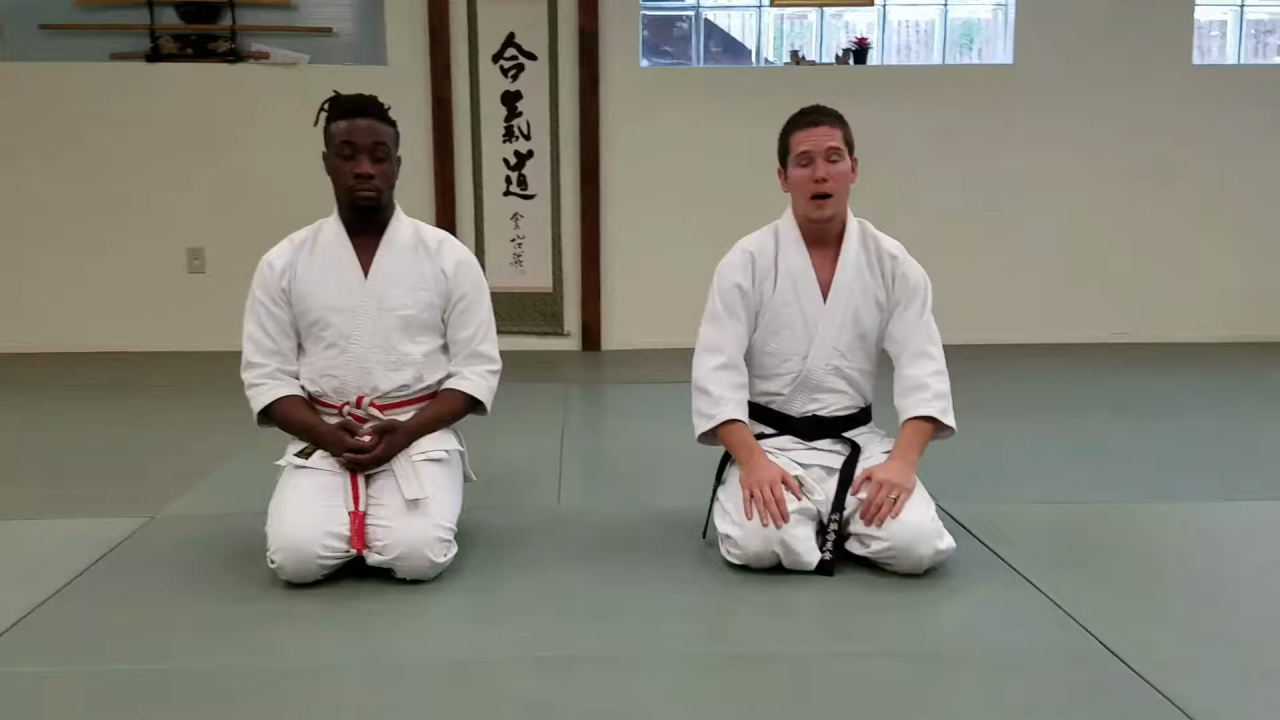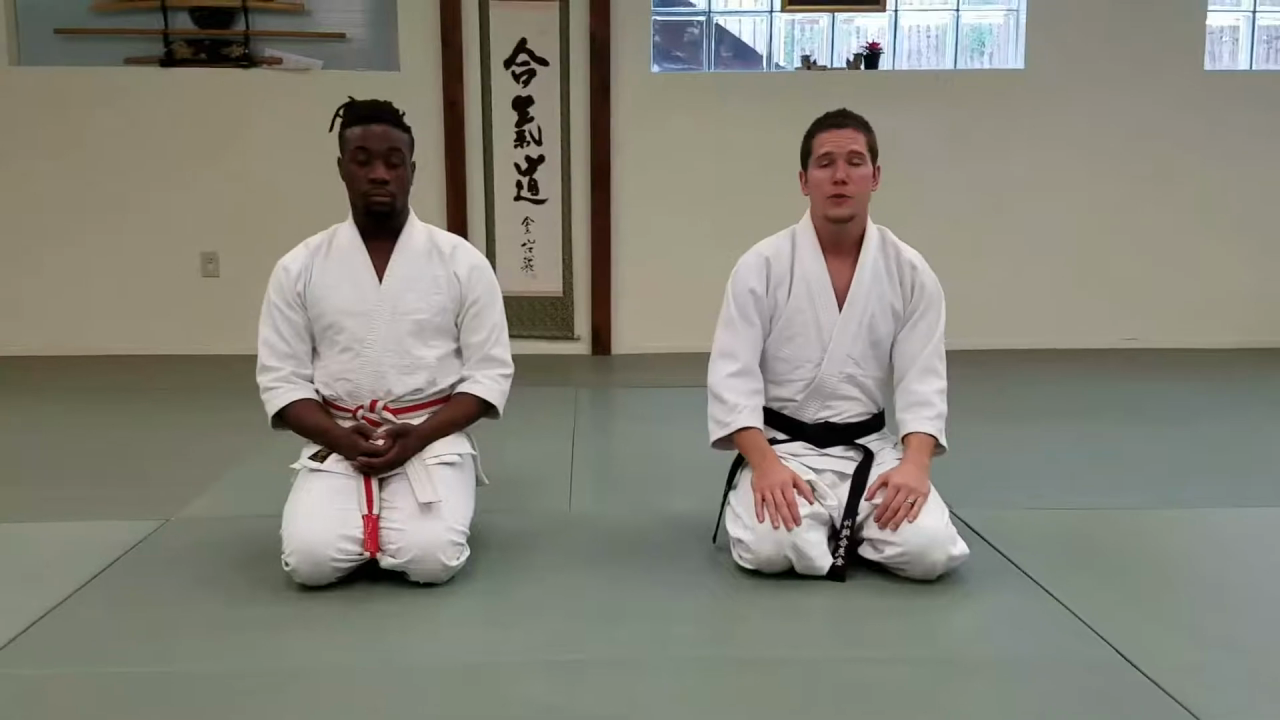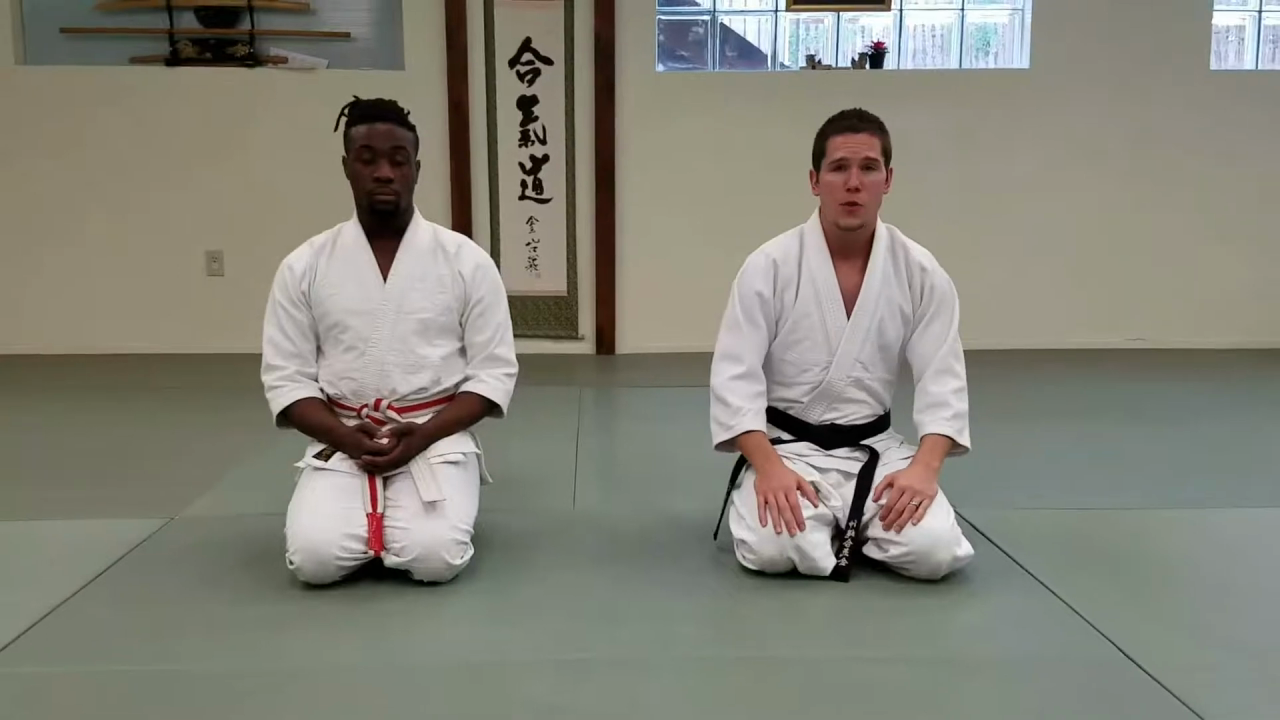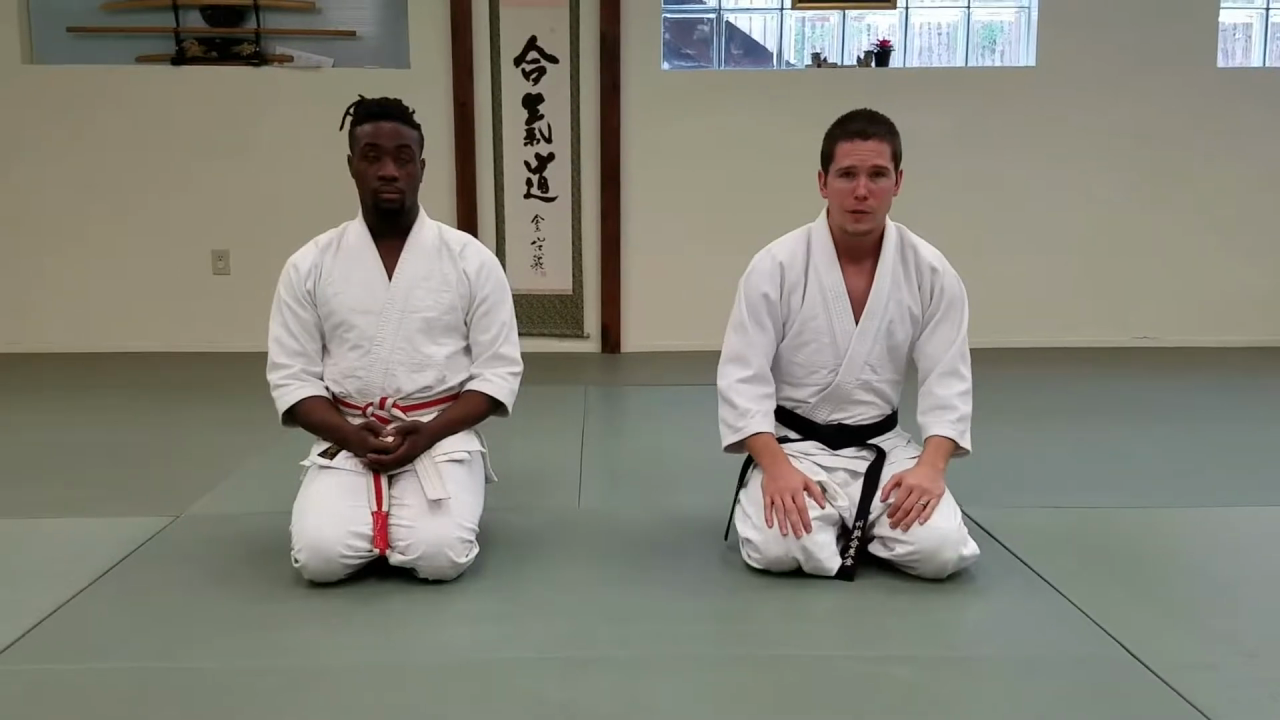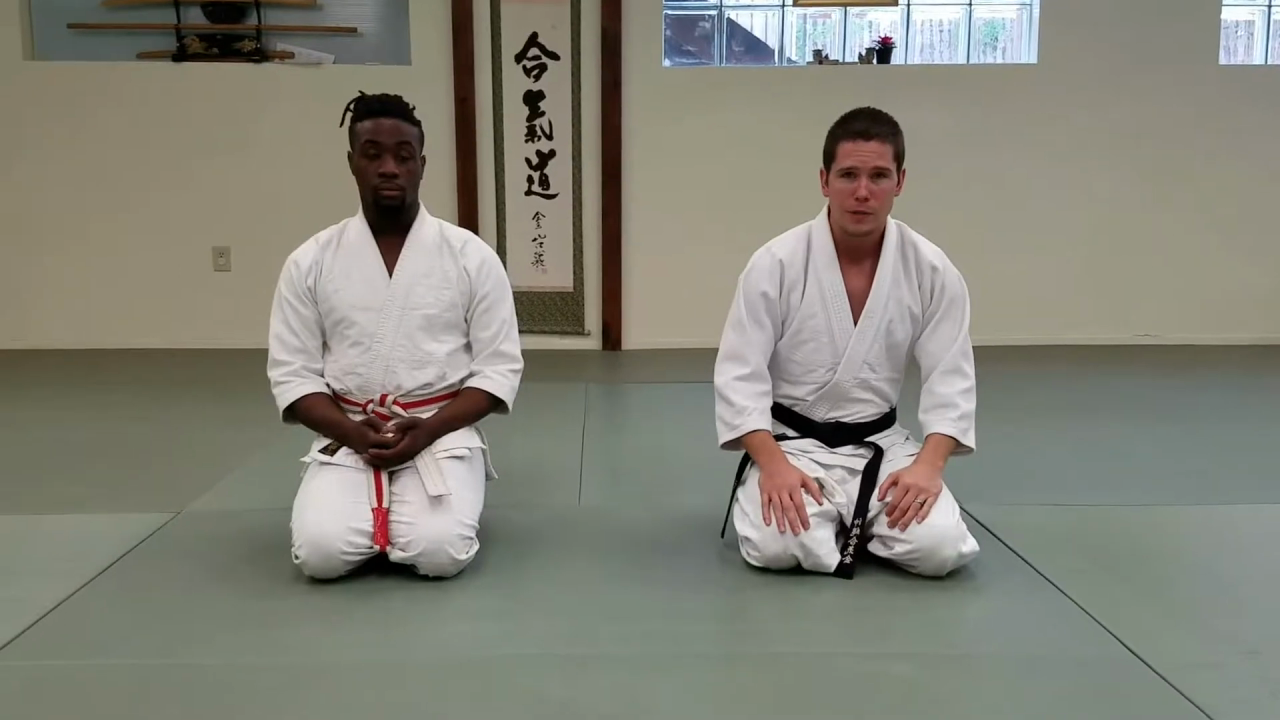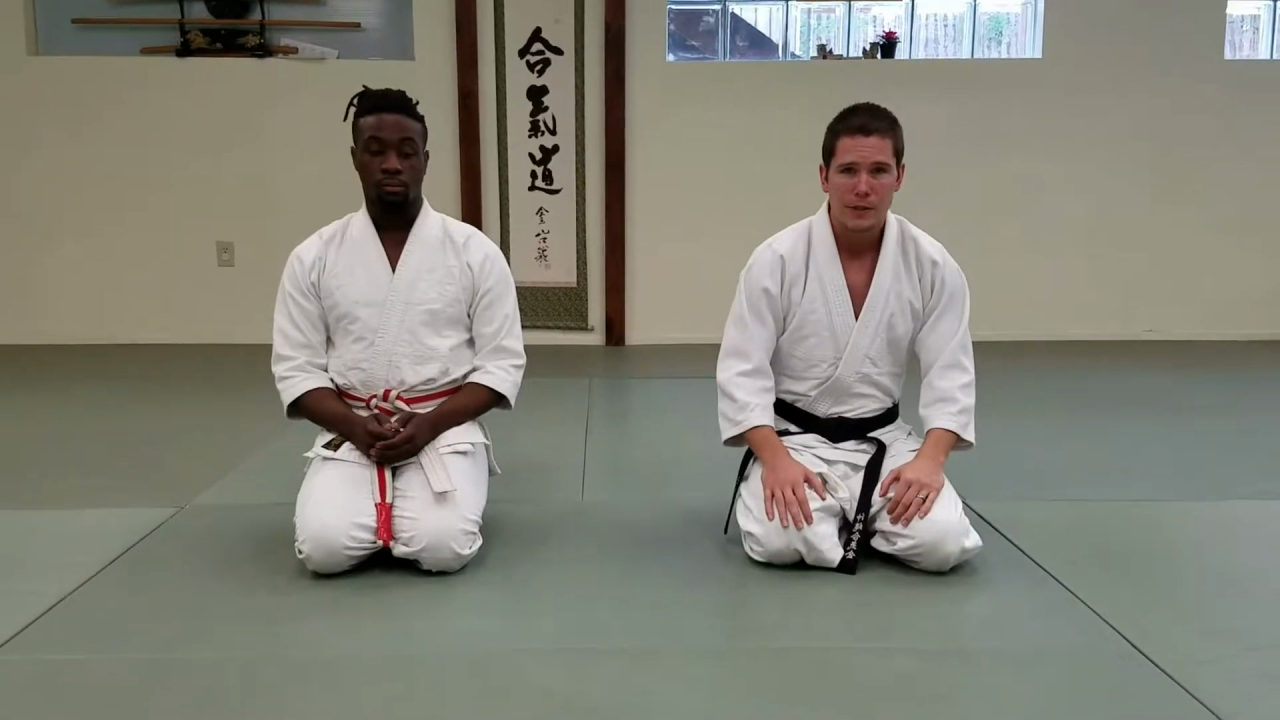
dt=0.2s
person 1, frame 1
left shoulder: (447, 256)
right shoulder: (284, 263)
left elbow: (478, 368)
right elbow: (266, 375)
left wrist: (406, 432)
right wrist: (327, 435)
left hip: (419, 435)
right hip: (322, 440)
left knee: (417, 555)
right knee: (297, 557)
left ankle: (390, 515)
right ankle: (356, 518)
person 1, frame 2
left shoulder: (461, 261)
right shoulder: (299, 267)
left elbow: (490, 372)
right elbow: (281, 378)
left wrist: (419, 436)
right wrist: (341, 438)
left hip: (432, 438)
right hip: (336, 444)
left knee: (430, 559)
right knee: (311, 562)
left ankle: (396, 521)
right ankle: (363, 520)
person 1, frame 3
left shoulder: (466, 260)
right shoulder: (304, 266)
left elbow: (494, 371)
right elbow: (286, 377)
left wrist: (424, 435)
right wrist: (346, 437)
left hip: (437, 437)
right hip: (341, 441)
left knee: (433, 555)
right knee: (315, 558)
left ankle: (401, 516)
right ankle: (370, 518)
person 1, frame 4
left shoulder: (471, 259)
right shoulder: (309, 264)
left elbow: (499, 370)
right elbow: (291, 375)
left wrist: (428, 433)
right wrist: (351, 435)
left hip: (441, 435)
right hip: (345, 440)
left knee: (438, 556)
right knee: (320, 556)
left ankle: (411, 515)
right ankle: (372, 516)
person 1, frame 5
left shoulder: (471, 256)
right shoulder: (310, 262)
left elbow: (499, 368)
right elbow: (292, 373)
left wrist: (428, 430)
right wrist: (351, 432)
left hip: (442, 432)
right hip: (346, 437)
left knee: (439, 551)
right knee: (321, 553)
left ankle: (413, 511)
right ankle: (376, 516)
person 1, frame 6
left shoulder: (474, 251)
right shoulder: (313, 257)
left elbow: (502, 363)
right elbow: (296, 368)
left wrist: (430, 424)
right wrist: (356, 426)
left hip: (444, 427)
right hip: (350, 431)
left knee: (442, 547)
right knee: (324, 548)
left ankle: (411, 508)
right ankle: (380, 510)
person 2, frame 1
left shoulder: (892, 263)
right shoulder: (747, 261)
left elbow: (923, 371)
right elbow: (716, 372)
left wrist: (902, 459)
right wrist: (752, 460)
left hip: (857, 442)
right hip: (769, 441)
left knee: (916, 544)
right knee: (758, 544)
left ankle: (829, 518)
right ankle: (806, 515)
person 2, frame 2
left shoulder: (909, 271)
right shoulder: (761, 265)
left elbow: (923, 382)
right elbow: (731, 377)
left wrist: (913, 464)
right wrist: (764, 464)
left hip: (869, 448)
right hip: (782, 447)
left knee: (929, 550)
right knee: (769, 548)
left ankle: (844, 525)
right ankle: (819, 522)
person 2, frame 3
left shoulder: (921, 272)
right shoulder: (769, 264)
left elbow: (942, 380)
right elbow: (735, 377)
left wrist: (924, 466)
right wrist: (768, 467)
left hip: (875, 448)
right hip: (787, 448)
left knee: (934, 551)
right knee: (773, 549)
left ankle: (847, 525)
right ankle: (839, 525)
person 2, frame 4
left shoulder: (931, 272)
right shoulder: (775, 265)
left elbow: (947, 381)
right elbow: (742, 378)
left wrist: (930, 466)
right wrist: (776, 467)
left hip: (881, 448)
right hip: (793, 446)
left knee: (940, 551)
right knee: (778, 549)
left ankle: (851, 524)
right ankle: (832, 522)
person 2, frame 5
left shoulder: (932, 270)
right shoulder: (775, 262)
left elbow: (951, 379)
right elbow: (739, 375)
left wrist: (929, 464)
right wrist: (773, 465)
left hip: (881, 445)
right hip: (791, 442)
left knee: (939, 547)
right knee: (776, 545)
left ankle: (849, 523)
right ankle: (831, 520)
person 2, frame 6
left shoulder: (932, 265)
right shoulder: (777, 258)
left elbow: (950, 374)
right elbow: (741, 371)
left wrist: (929, 460)
right wrist: (775, 460)
left hip: (883, 439)
right hip: (794, 438)
left knee: (942, 542)
right knee: (779, 540)
left ankle: (854, 517)
right ankle: (833, 514)
